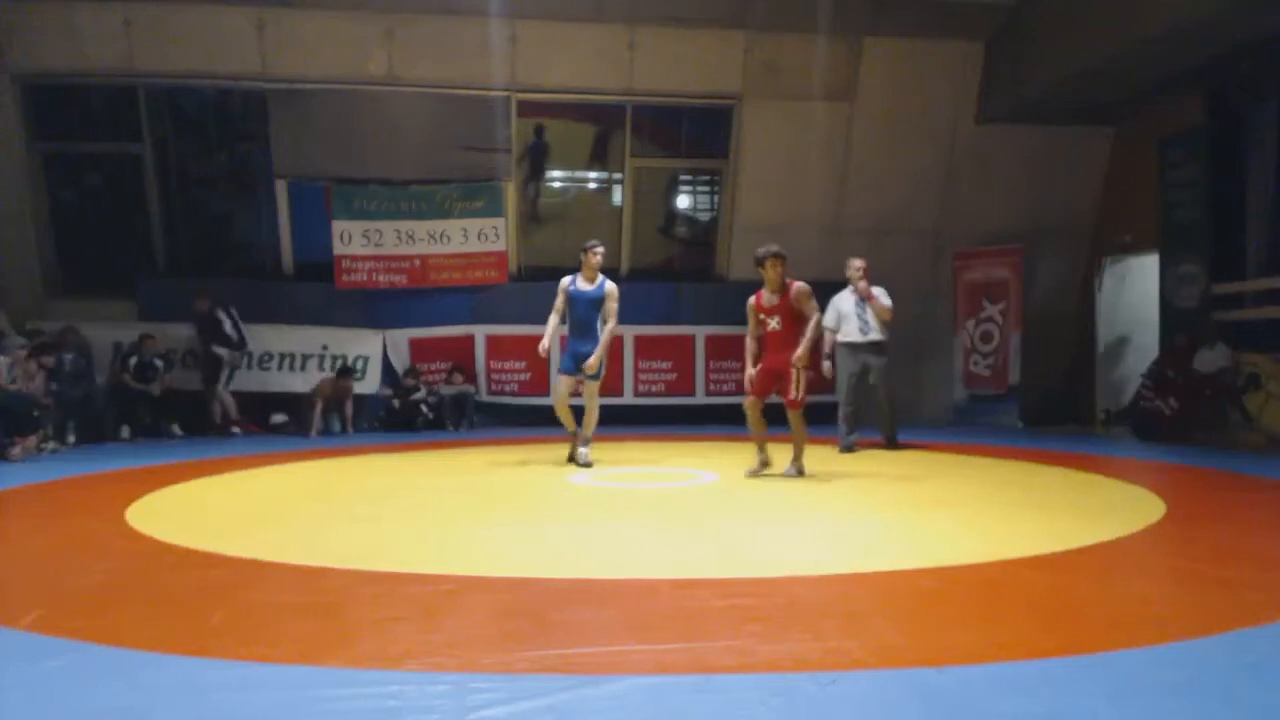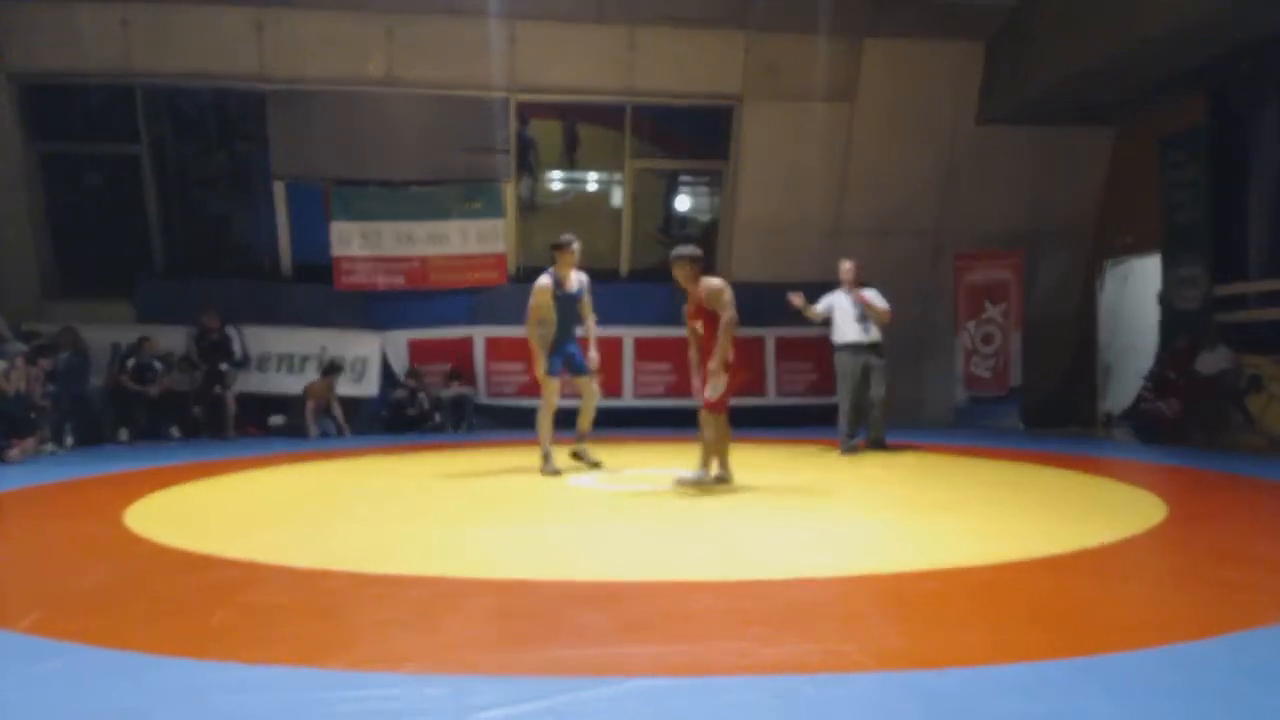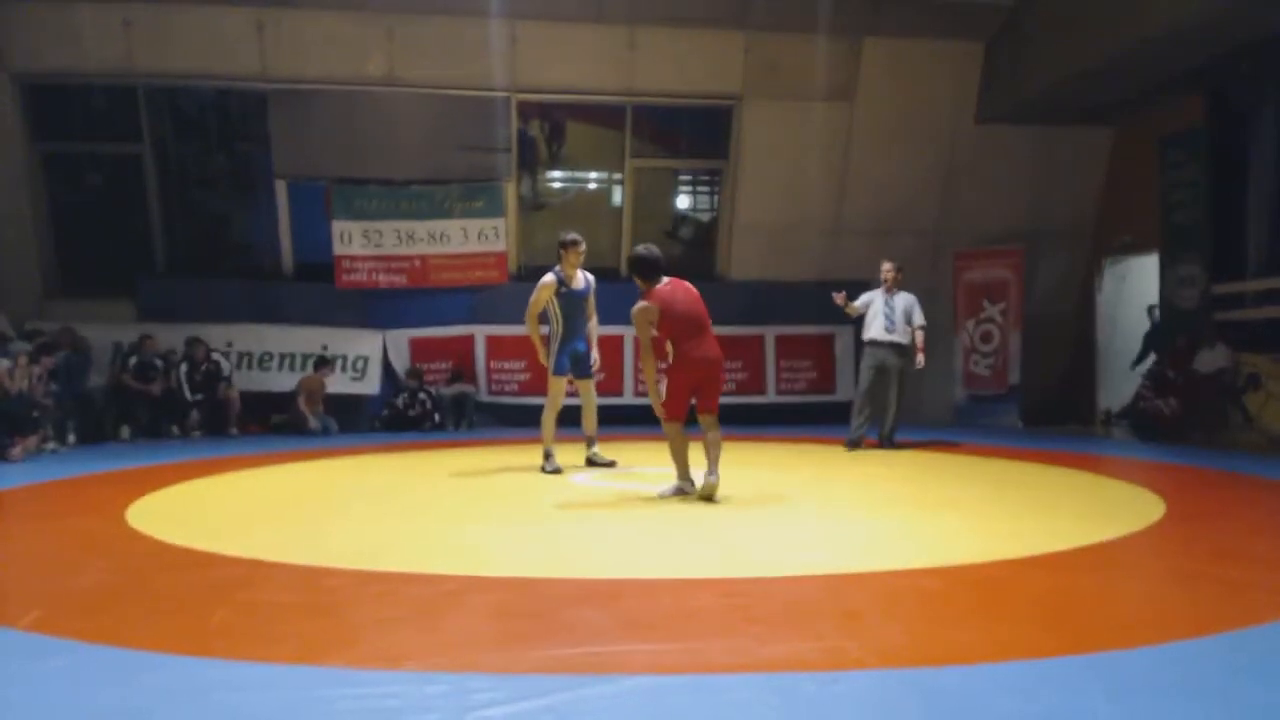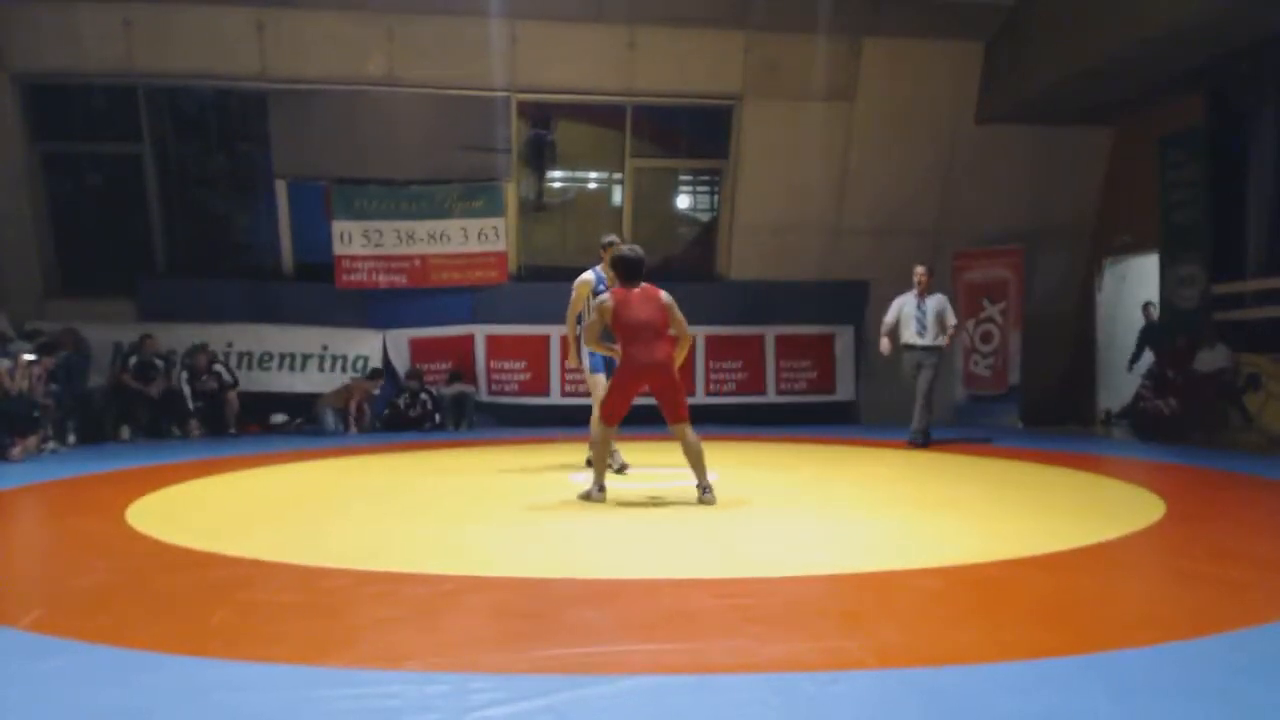
dt=0.7s
person 1, frame 1
left shoulder: (799, 290)
right shoulder: (754, 301)
left elbow: (814, 317)
right elbow: (752, 336)
left wrist: (805, 346)
right wrist: (749, 366)
left hip: (794, 360)
right hip: (769, 360)
left knee: (793, 411)
right knee: (750, 404)
left ankle: (797, 462)
right ankle: (762, 456)
person 1, frame 2
left shoulder: (713, 287)
right shoulder: (688, 307)
left elbow: (729, 318)
right elbow: (694, 345)
left wrist: (716, 358)
right wrist: (695, 377)
left hip: (723, 361)
right hip: (710, 362)
left knee: (709, 413)
right knee: (718, 415)
left ankle: (703, 472)
right ankle: (723, 471)
person 1, frame 3
left shoulder: (642, 307)
right shoulder: (686, 286)
left elbow: (647, 352)
left wrist: (653, 392)
left hip: (684, 363)
right hip: (712, 357)
left knee: (672, 421)
right knee: (709, 419)
left ankle: (684, 481)
right ankle: (712, 473)
person 1, frame 4
left shoulder: (606, 300)
right shoulder: (662, 296)
left elbow: (590, 340)
right elbow: (686, 336)
right wrist: (672, 364)
left hip: (631, 366)
right hip: (662, 365)
left knee: (605, 423)
right knee: (681, 425)
left ankle: (597, 486)
right ankle: (704, 487)
person 2, frame 1
left shoulder: (609, 287)
right shoulder: (567, 282)
left elbow: (611, 323)
right elbow: (556, 313)
left wrist: (598, 354)
right wrist: (546, 338)
left hip: (593, 348)
right hip: (571, 346)
left knee: (591, 400)
right knee: (559, 399)
left ankle: (583, 450)
right ankle: (575, 436)
person 2, frame 2
left shoulder: (582, 279)
right shoulder: (545, 284)
left elbow: (588, 315)
right elbow: (532, 322)
left wrist: (593, 347)
right wrist: (538, 358)
left hip: (573, 344)
right hip: (552, 346)
left knee: (592, 394)
right knee: (550, 402)
left ankle: (580, 447)
right ankle: (546, 458)
person 2, frame 3
left shoulder: (588, 280)
right shoulder: (549, 281)
left elbow: (591, 316)
right elbow: (531, 316)
left wrist: (594, 348)
right wrist: (540, 349)
left hip: (582, 344)
right hip: (561, 345)
left knee: (590, 399)
right knee: (555, 401)
left ankle: (592, 453)
right ankle: (548, 456)
person 2, frame 4
right shoulder: (588, 279)
right elbow: (571, 314)
right wrist: (573, 346)
right hip: (590, 345)
left knee: (603, 398)
right knee: (601, 396)
left ankle: (595, 454)
right ankle: (611, 453)
person 3, frame 1
left shoulder: (878, 292)
right shoulder: (838, 299)
left elbow: (887, 316)
right elbow: (830, 330)
left wrist: (869, 296)
right wrist: (827, 356)
left hip: (875, 350)
right hip: (849, 351)
left knee: (884, 396)
right knee: (846, 398)
left ankle: (890, 437)
right ankle: (846, 441)
person 3, frame 2
left shoulder: (872, 294)
right shoulder: (833, 298)
left elbow: (886, 316)
right elbow: (817, 314)
left wrist: (866, 303)
right wrist: (804, 306)
left hip: (873, 350)
right hip: (848, 352)
left knee: (877, 396)
right knee: (848, 398)
left ankle: (876, 439)
right ankle: (848, 441)
person 3, frame 3
left shoulder: (909, 299)
right shoulder: (871, 296)
left elbow: (918, 327)
right elbow: (856, 310)
left wrist: (920, 350)
right wrist: (845, 304)
left hip: (897, 351)
right hip: (873, 349)
left knee: (894, 397)
right knee: (863, 391)
left ankle: (886, 437)
right ankle: (857, 436)
person 3, frame 4
left shoulder: (940, 300)
right shoulder: (902, 301)
left elbow: (952, 324)
right elbow: (888, 322)
left wrist: (948, 336)
right wrist: (885, 337)
left hip: (931, 353)
right hip: (910, 352)
left knee: (924, 392)
right knee: (918, 394)
left ankle: (918, 433)
right ankle: (921, 434)
